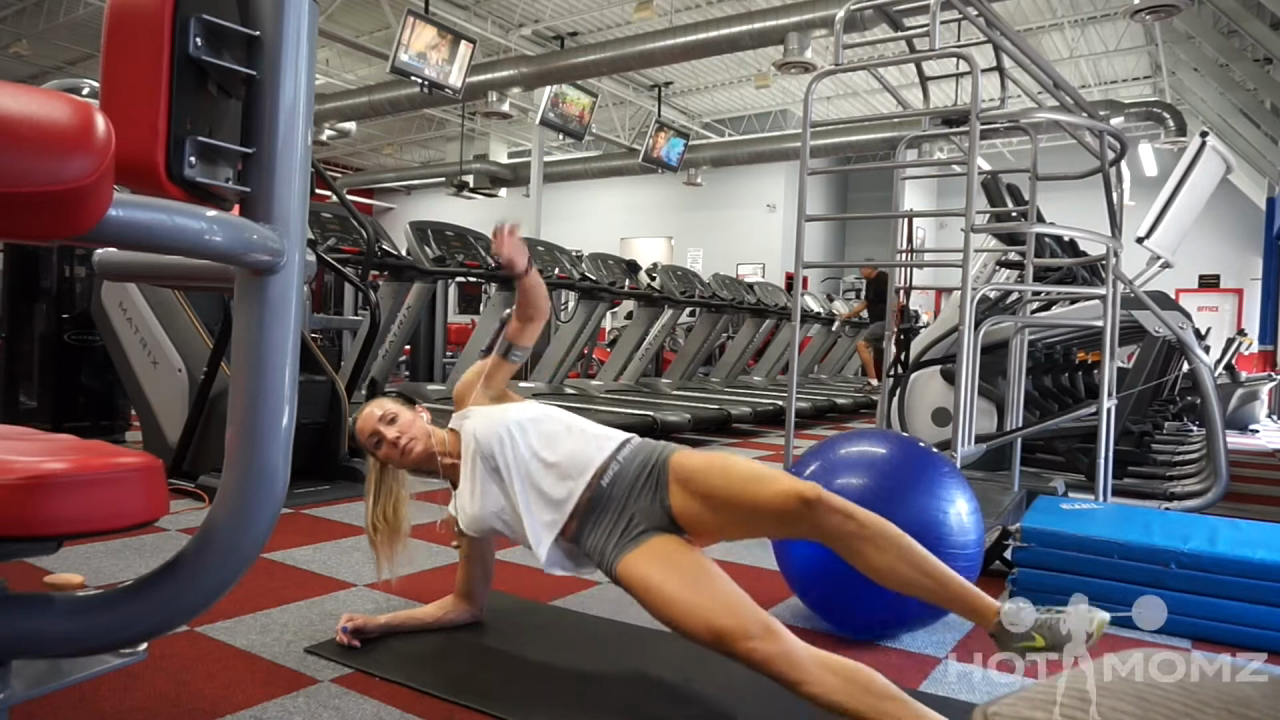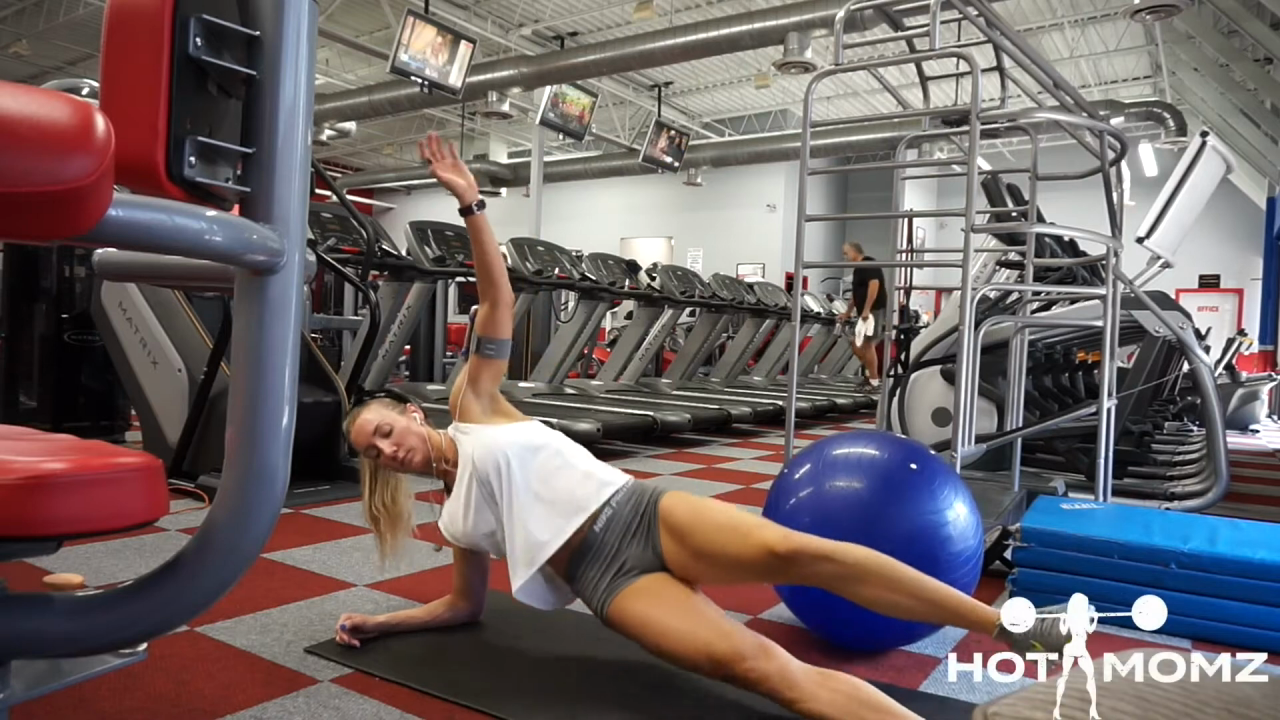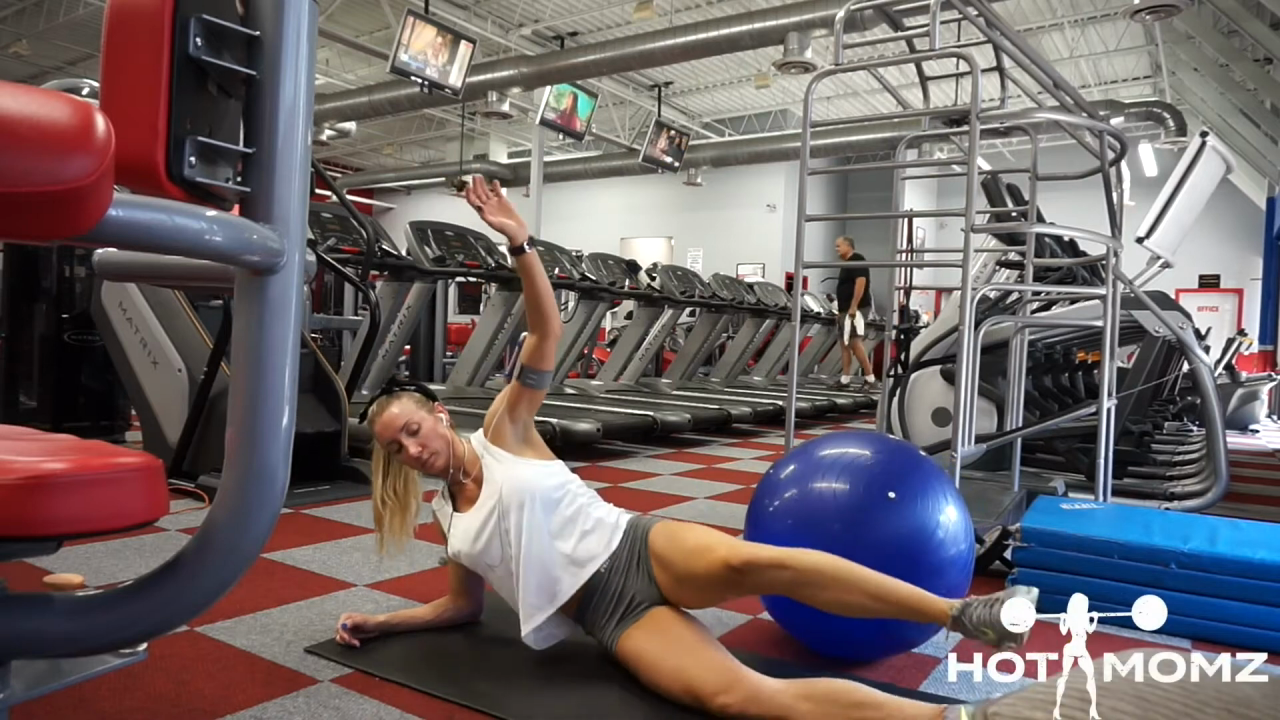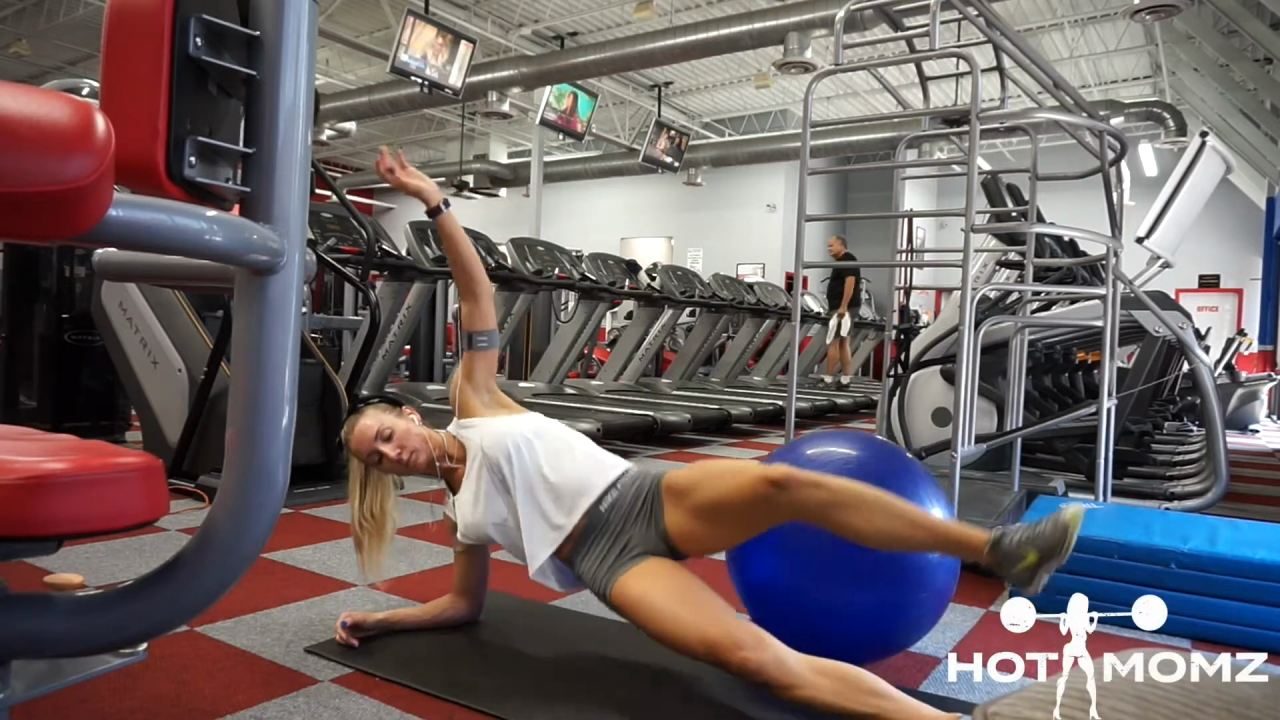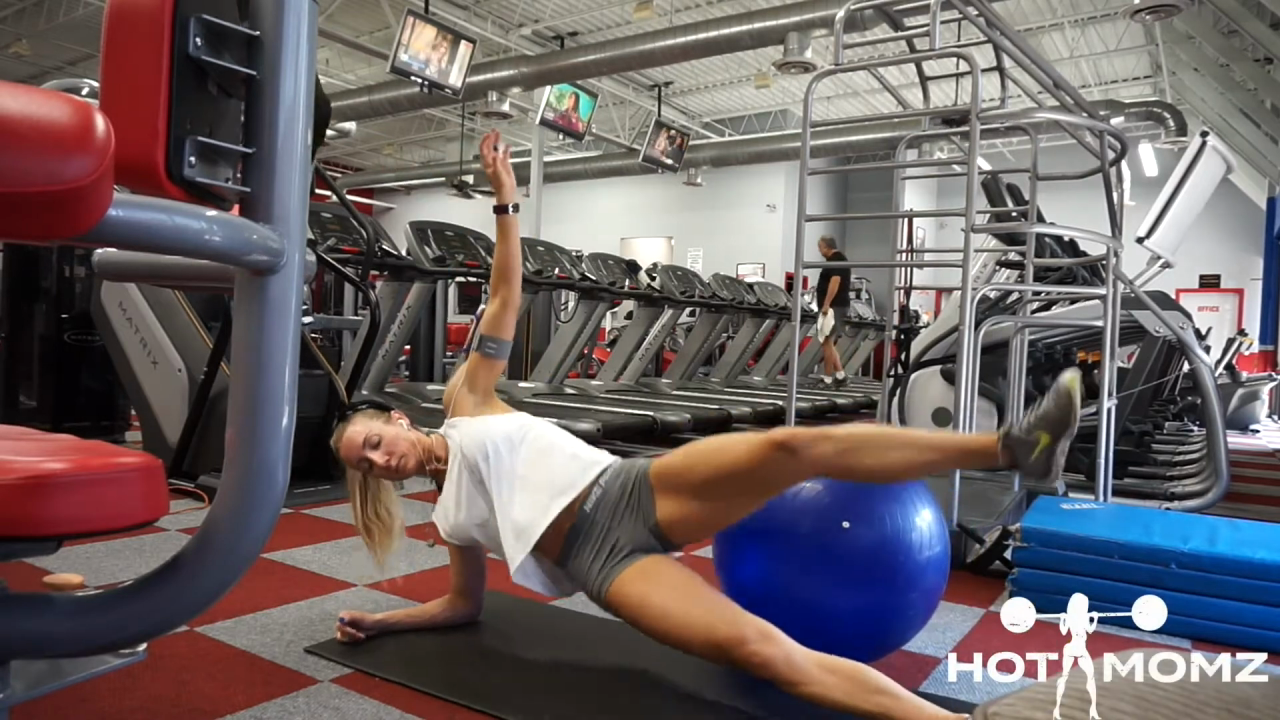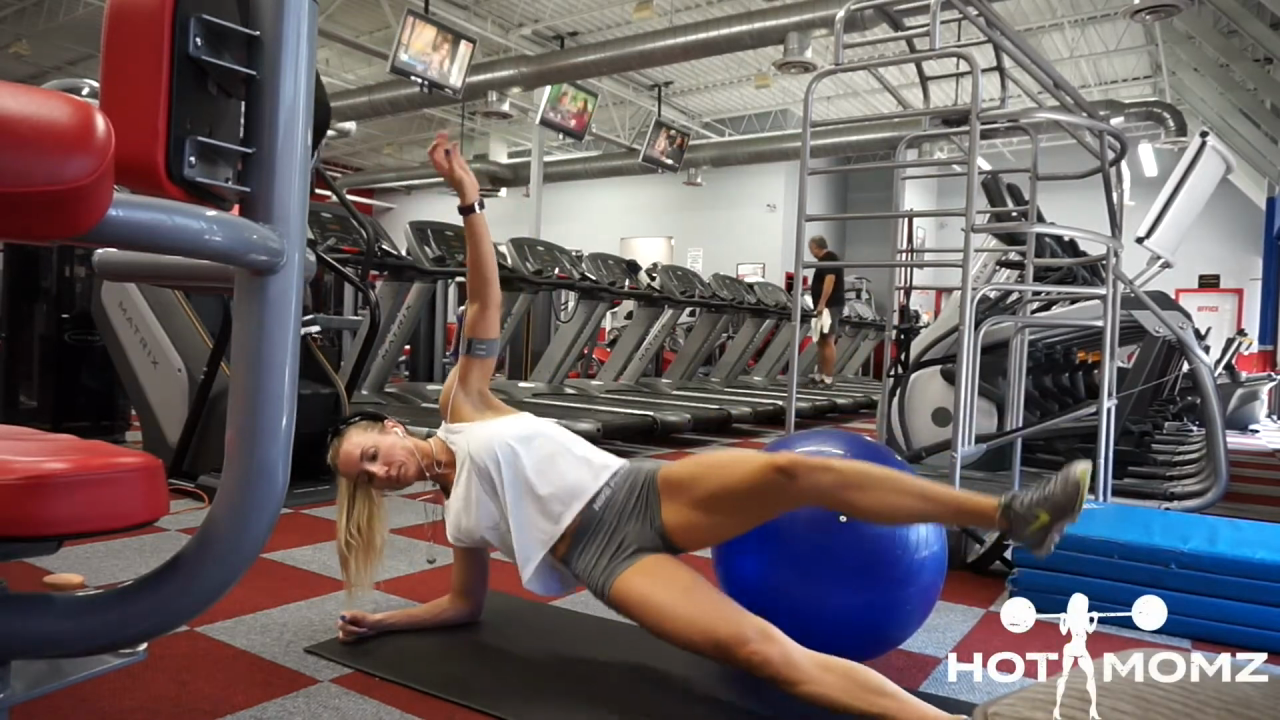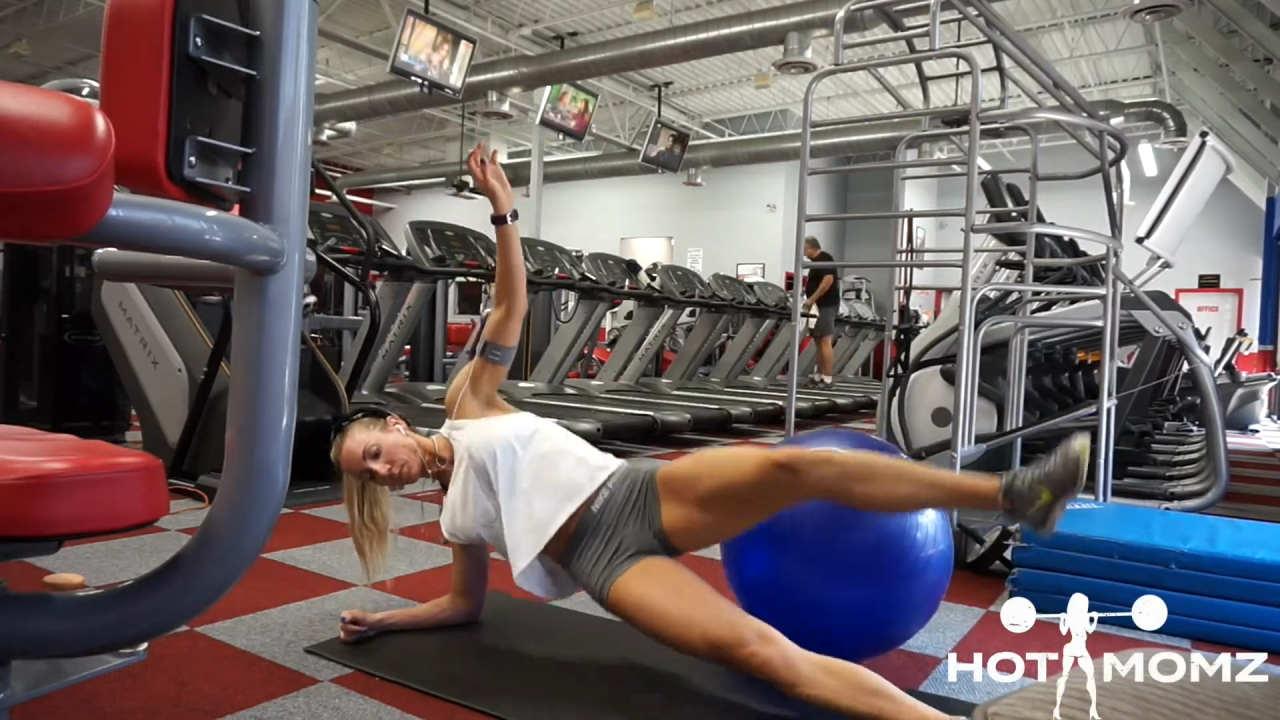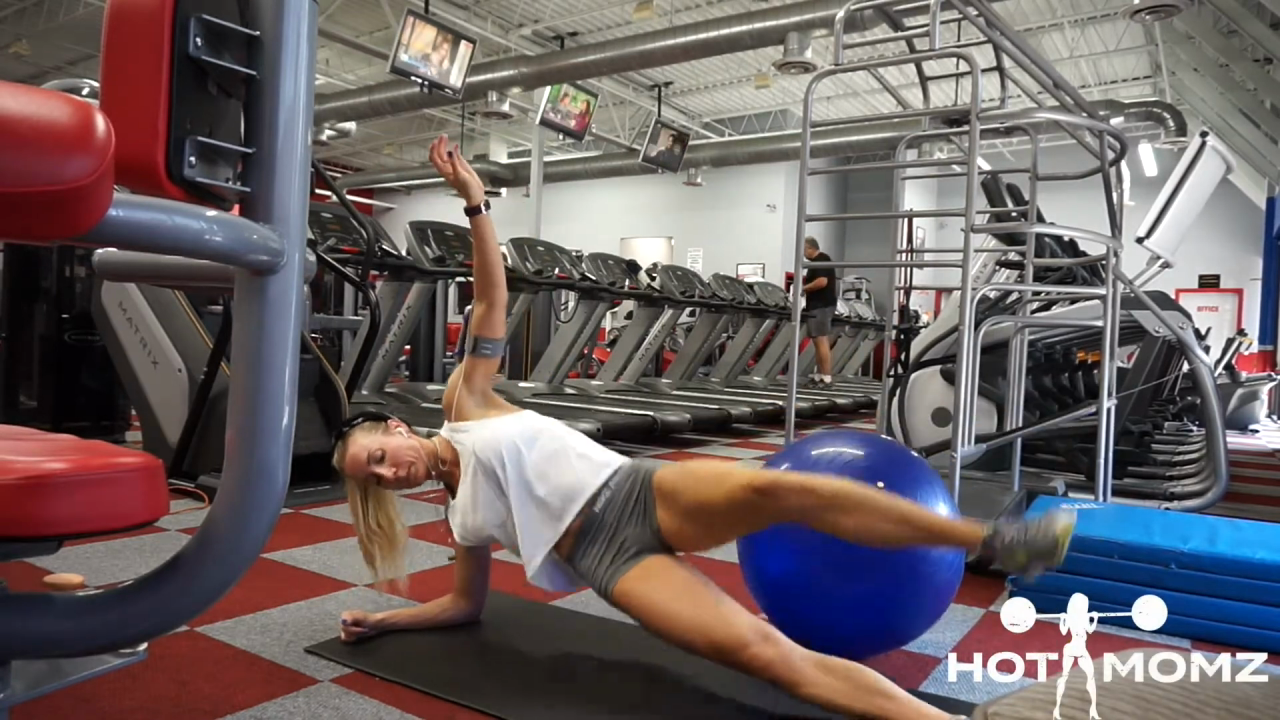
dt=0.5s
person 1, frame 1
left shoulder: (472, 397)
right shoulder: (463, 508)
left elbow: (535, 310)
right elbow: (467, 601)
left wrist: (520, 267)
right wrist: (380, 619)
left hip: (650, 473)
right hip: (616, 538)
left knee: (811, 501)
right knee: (762, 646)
left ankle: (997, 617)
person 1, frame 2
left shoulder: (469, 402)
right shoulder: (455, 513)
left elbow: (497, 297)
right elbow: (464, 604)
left wrist: (469, 202)
right wrist: (378, 623)
left hip: (637, 512)
right hip: (608, 576)
left knee: (799, 552)
left ankle: (1004, 627)
person 1, frame 3
left shoulder: (501, 428)
right shoulder: (452, 522)
left elbow: (548, 331)
right elbow: (461, 607)
left wrist: (519, 242)
right wrist: (377, 621)
left hip: (640, 549)
right hip: (613, 614)
left knee: (751, 562)
left ankle: (963, 615)
person 1, frame 4
left shoulder: (470, 399)
right shoulder: (461, 510)
left elbow: (477, 294)
right elbow: (464, 604)
left wrist: (433, 202)
right wrist: (378, 620)
left hip: (648, 497)
right hip: (614, 559)
left knee: (781, 483)
right knee: (755, 656)
left ankle: (996, 549)
person 1, frame 5
left shoulder: (463, 402)
right shoulder: (450, 515)
left elbow: (507, 299)
right elbow: (464, 605)
left wrist: (505, 199)
right wrist: (377, 622)
left hip: (632, 496)
right hip: (603, 562)
left knee: (786, 447)
right knee: (760, 651)
left ankle: (1005, 445)
person 1, frame 6
left shoulder: (461, 404)
right shoulder: (457, 517)
left elbow: (486, 299)
right elbow: (465, 606)
left wrist: (468, 201)
right wrist: (378, 621)
left hip: (643, 493)
right hip: (611, 559)
left knee: (792, 471)
right knee: (761, 649)
left ankle: (1007, 514)
person 1, frame 7
left shoulder: (465, 402)
right shoulder: (455, 517)
left elbow: (511, 304)
right elbow: (465, 605)
left wrist: (502, 212)
right wrist: (379, 620)
left hip: (638, 498)
right hip: (608, 562)
left knee: (789, 466)
right knee: (761, 653)
left ankle: (1005, 492)
person 1, frame 8
left shoulder: (463, 403)
right shoulder: (461, 515)
left elbow: (492, 298)
right elbow: (465, 604)
left wrist: (474, 200)
right wrist: (380, 620)
left hip: (640, 493)
right hip: (613, 557)
left knee: (776, 489)
right knee: (762, 650)
left ankle: (993, 540)
